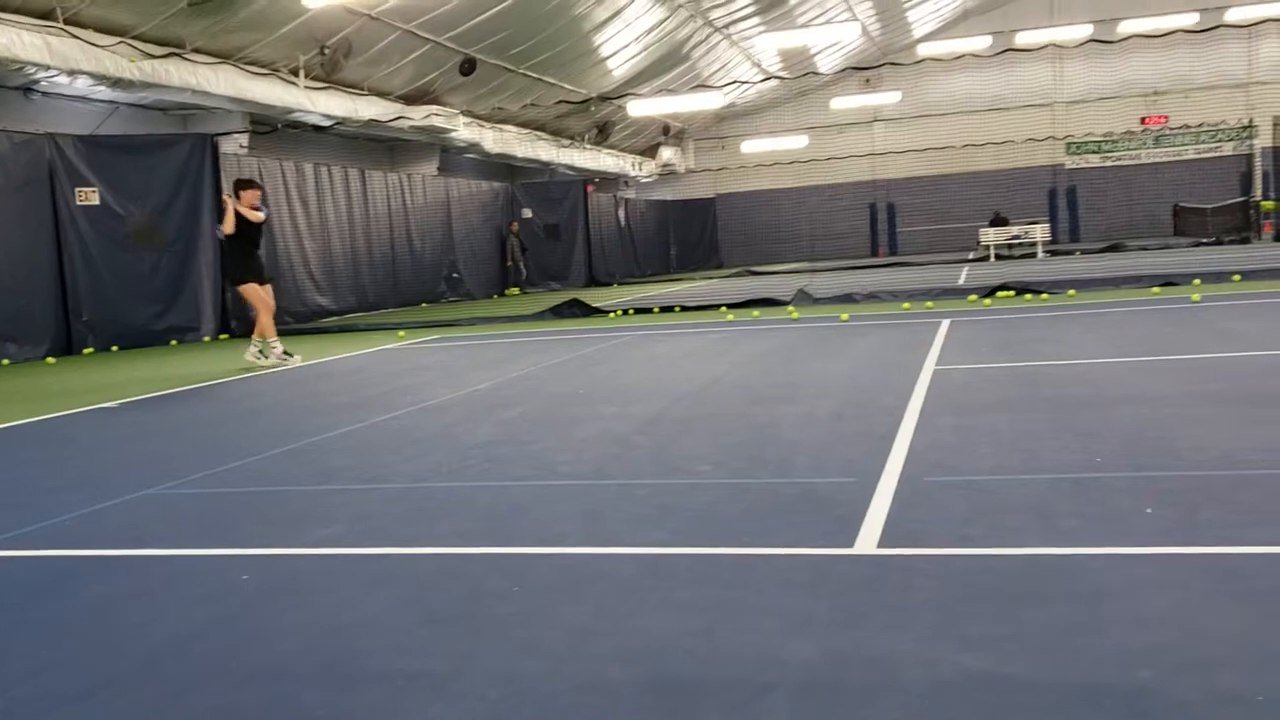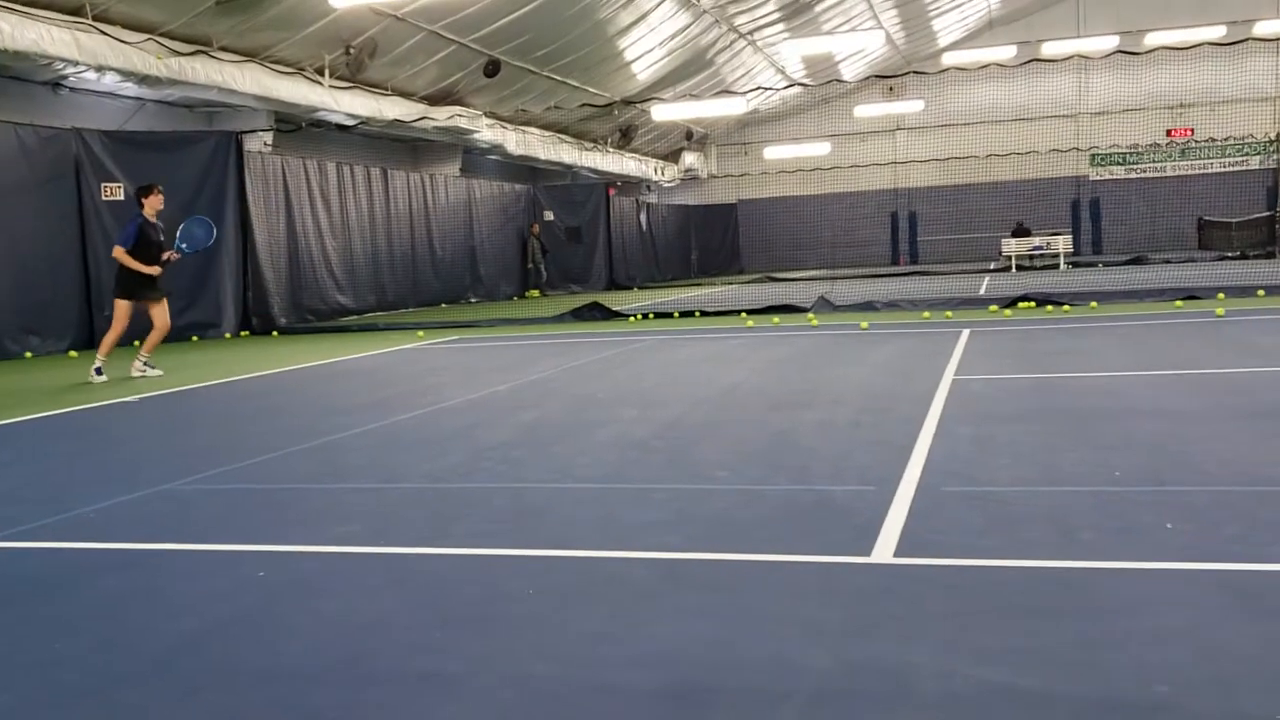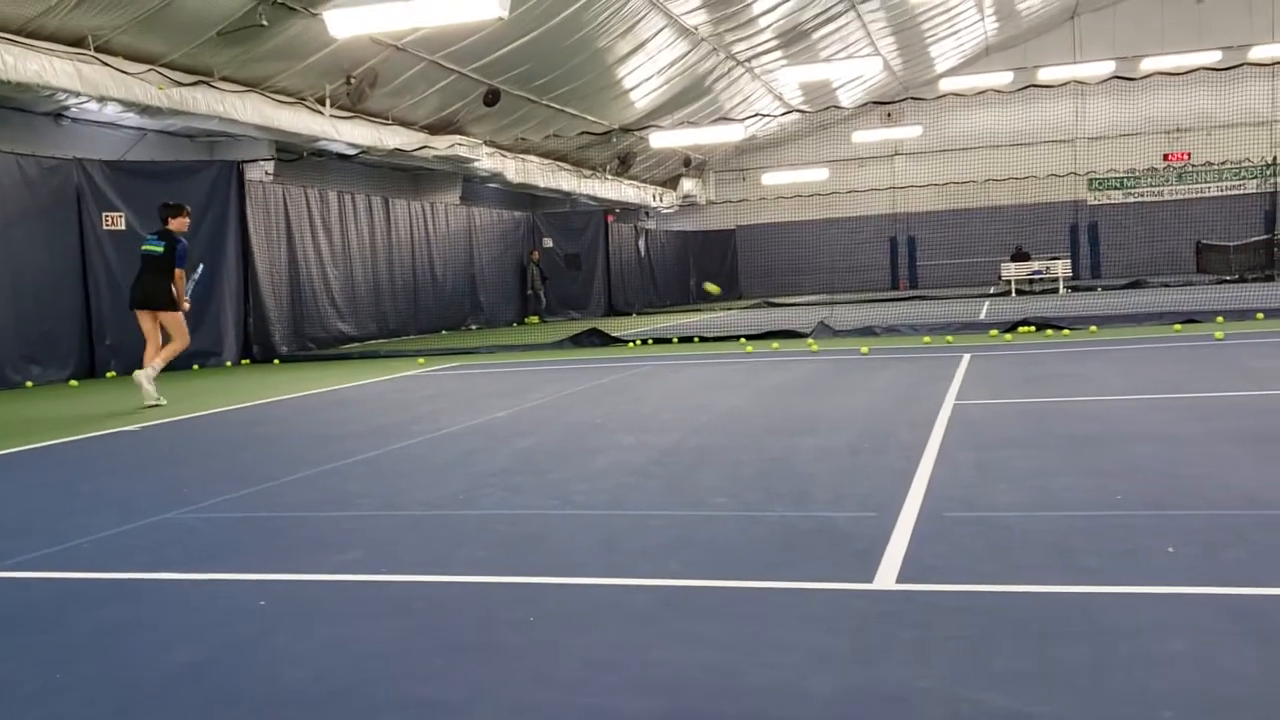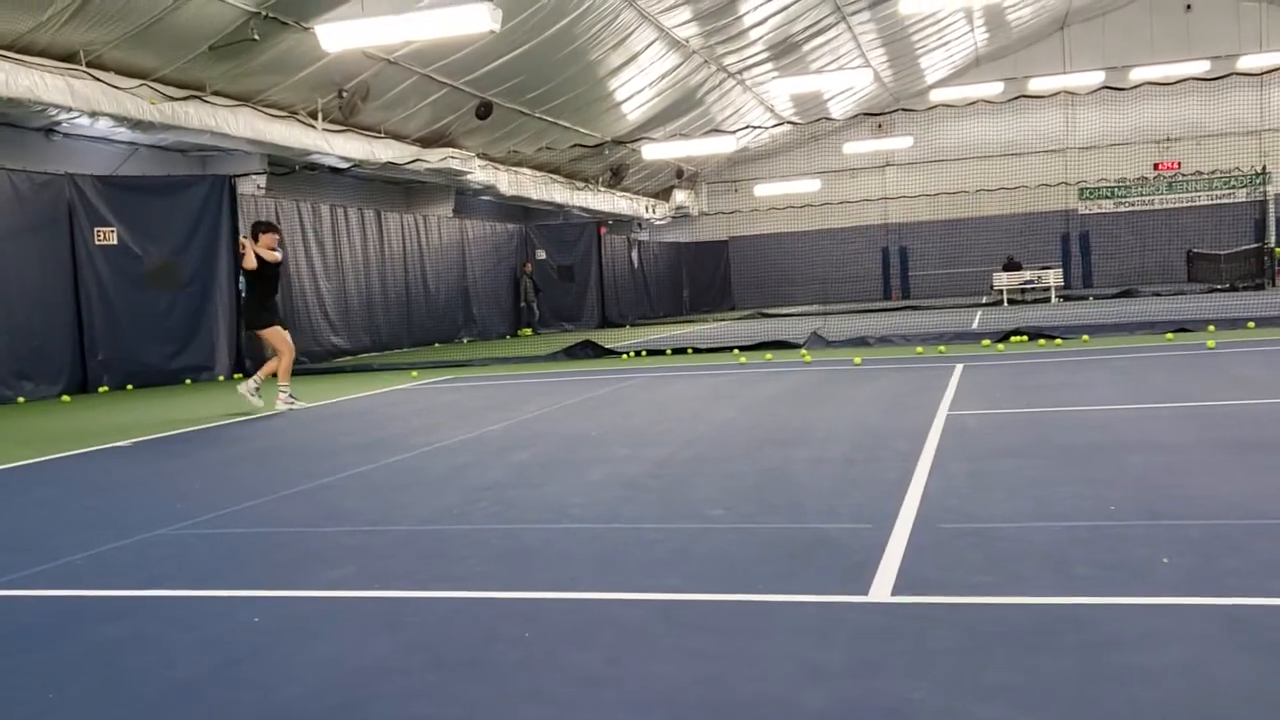
dt=1s
person 1, frame 1
left shoulder: (258, 211)
right shoulder: (230, 215)
left elbow: (258, 218)
right elbow: (228, 231)
left wrist: (238, 207)
right wrist: (229, 207)
left hip: (255, 265)
right hip: (238, 268)
left knee: (269, 308)
right knee: (265, 305)
left ankle: (254, 350)
right ankle: (277, 352)
person 1, frame 2
left shoulder: (159, 227)
right shoulder: (136, 224)
right elbow: (117, 253)
left wrist: (167, 257)
right wrist: (145, 269)
left hip: (151, 283)
right hip: (129, 282)
left knee: (163, 325)
right knee: (119, 327)
left ankle: (140, 364)
right ankle: (97, 366)
person 1, frame 3
left shoulder: (150, 238)
right shoulder: (179, 243)
right elbow: (179, 276)
left wrist: (177, 297)
right wrist: (182, 302)
left hip: (138, 291)
right hip: (159, 293)
left knee: (154, 342)
right knee: (181, 340)
left ankle: (149, 394)
right ankle: (147, 373)
person 1, frame 4
left shoulder: (274, 253)
right shoulder: (247, 257)
left elbow: (274, 258)
right elbow: (250, 266)
left wrist: (253, 246)
right wrist: (248, 248)
left hip: (271, 310)
right hip: (257, 312)
left knee: (283, 355)
right knee: (288, 350)
left ankle: (251, 385)
right ankle: (283, 397)
